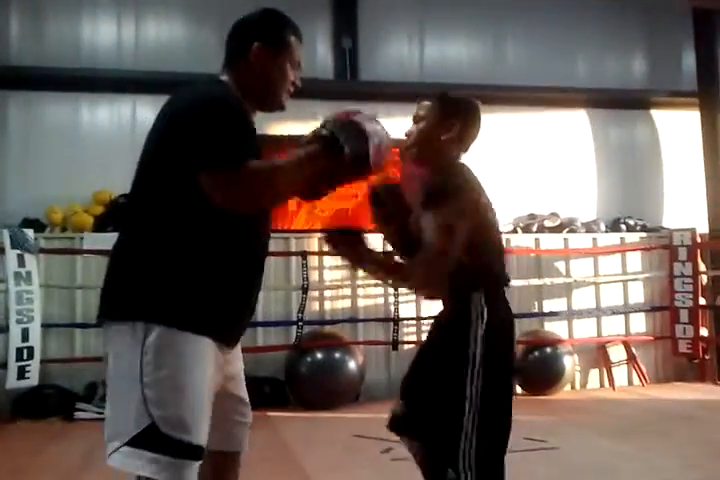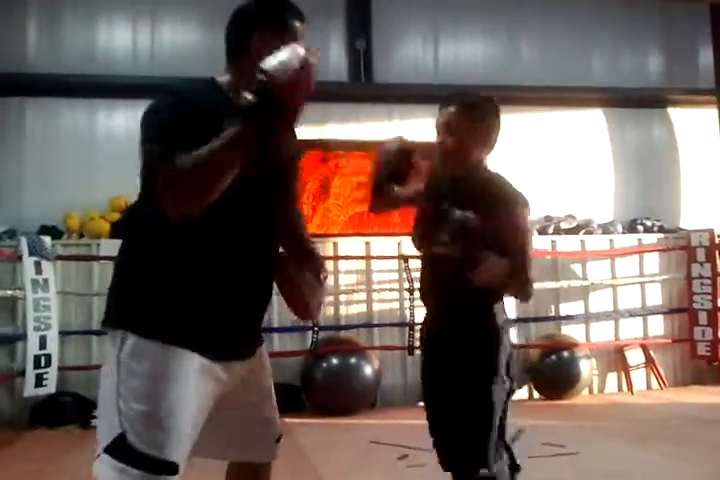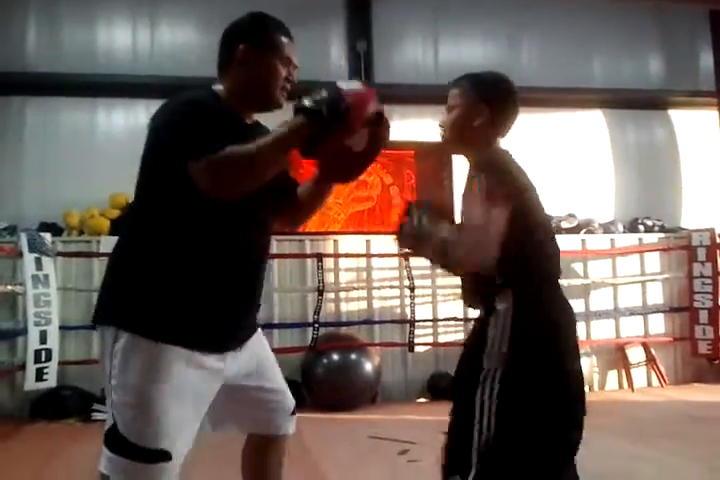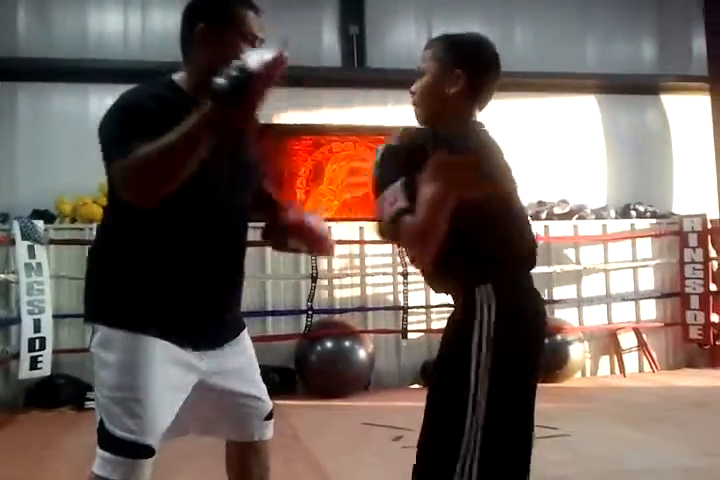
dt=0.7s
person 1, frame 1
left shoulder: (228, 117)
right shoulder: (208, 106)
left elbow: (249, 202)
right elbow: (232, 191)
left wrist: (310, 171)
right wrist: (323, 152)
left hip: (208, 315)
right hip: (161, 310)
person 1, frame 2
left shoulder: (275, 126)
right shoulder: (183, 108)
left elbow: (282, 214)
right elbow: (179, 198)
left wrist: (306, 259)
right wrist: (248, 127)
left hip: (239, 330)
right hip: (163, 327)
person 1, frame 3
left shoulder: (257, 133)
right shoulder: (187, 114)
left elbow: (289, 212)
right elbow: (222, 179)
left wrist: (332, 169)
right wrist: (307, 124)
left hip: (232, 325)
right hip: (159, 322)
left knee: (274, 421)
person 1, frame 4
left shoulder: (233, 114)
right shoulder: (140, 109)
right elbow: (140, 188)
left wrist: (285, 218)
right wrist: (216, 111)
left hip: (217, 319)
right hip: (141, 321)
left knee: (253, 427)
person 2, frame 1
left shoulder: (460, 192)
right shoulder: (431, 184)
left elbow: (429, 279)
right elbow: (418, 269)
left wrist: (356, 250)
right wrist: (395, 216)
left hip: (479, 320)
right hip: (457, 318)
right knee: (422, 431)
person 2, frame 2
left shoulder: (504, 199)
right shoulder: (437, 180)
left elbow: (523, 287)
right elbow: (382, 201)
left wrist: (475, 255)
right wrist: (385, 177)
left hip: (482, 333)
right hip: (441, 327)
person 2, frame 3
left shoulder: (489, 172)
right shoulder: (501, 170)
left elbow: (476, 257)
left wrist: (422, 232)
right wrist: (442, 234)
left hip: (515, 324)
right hip: (548, 320)
person 2, frame 4
left shoulder: (452, 148)
right shoulder: (463, 146)
left elbow: (422, 248)
left wrist: (392, 190)
right wrist: (396, 190)
left hip: (491, 314)
right hip: (492, 310)
